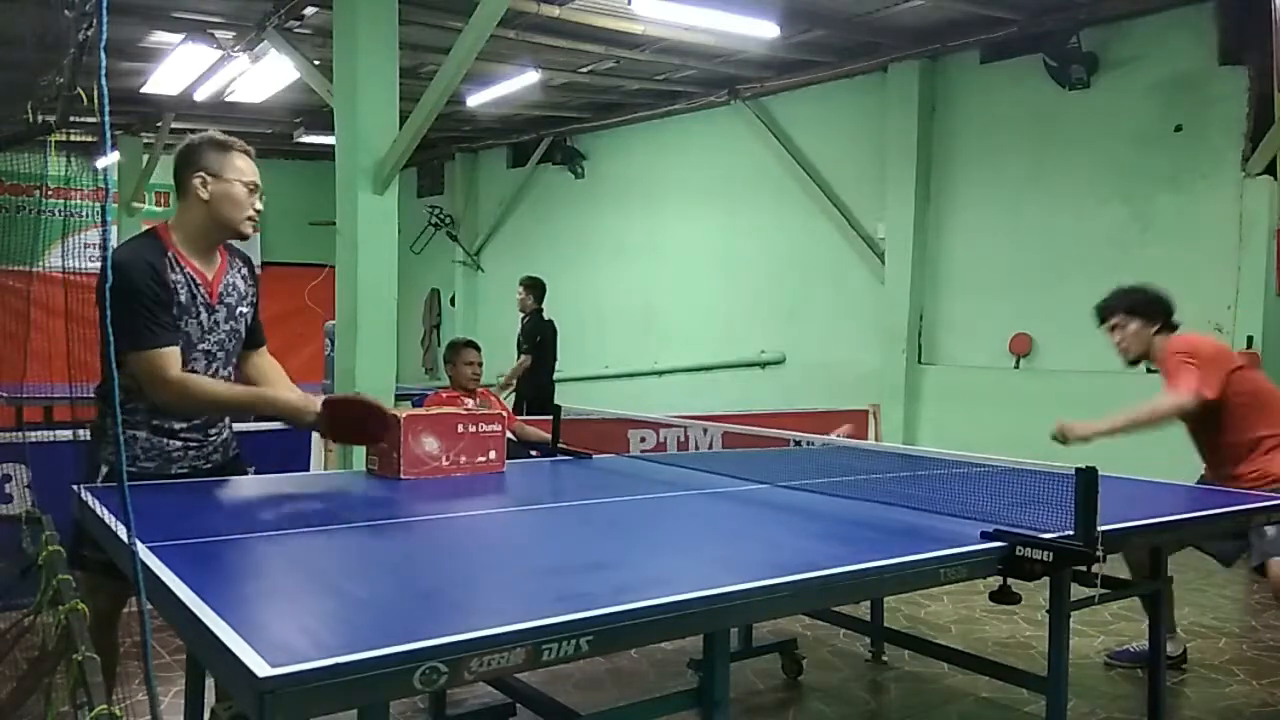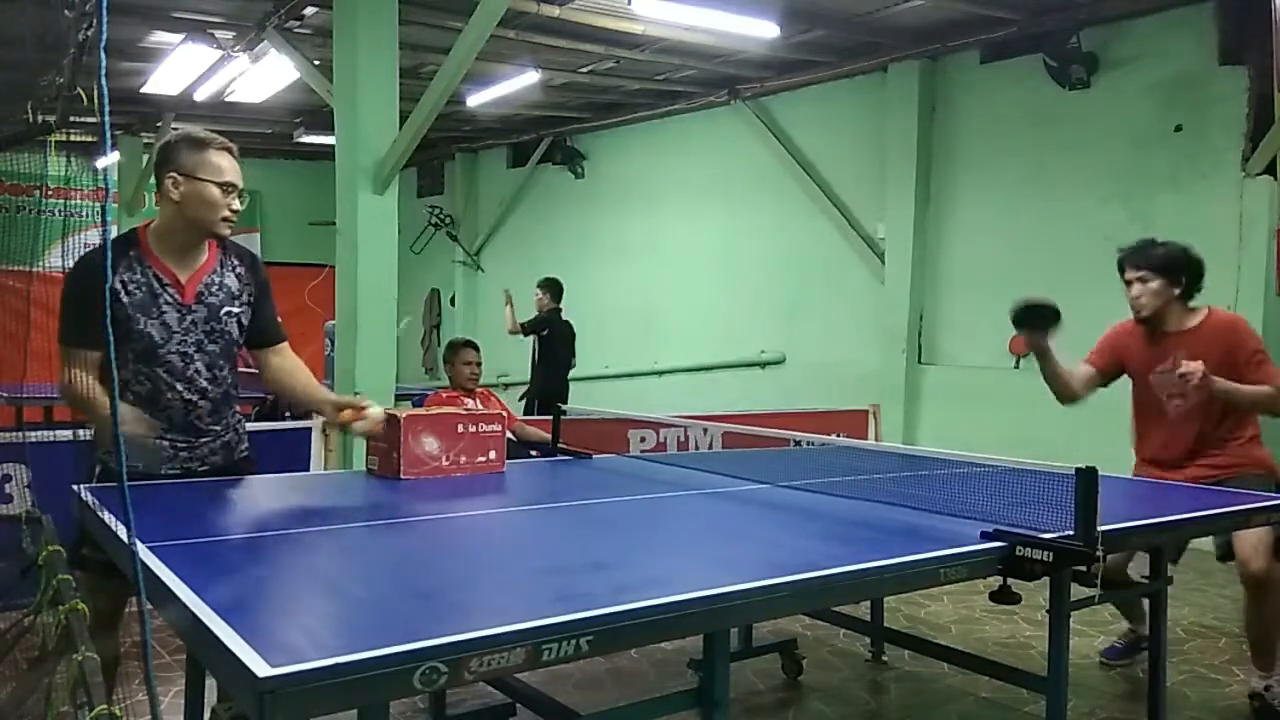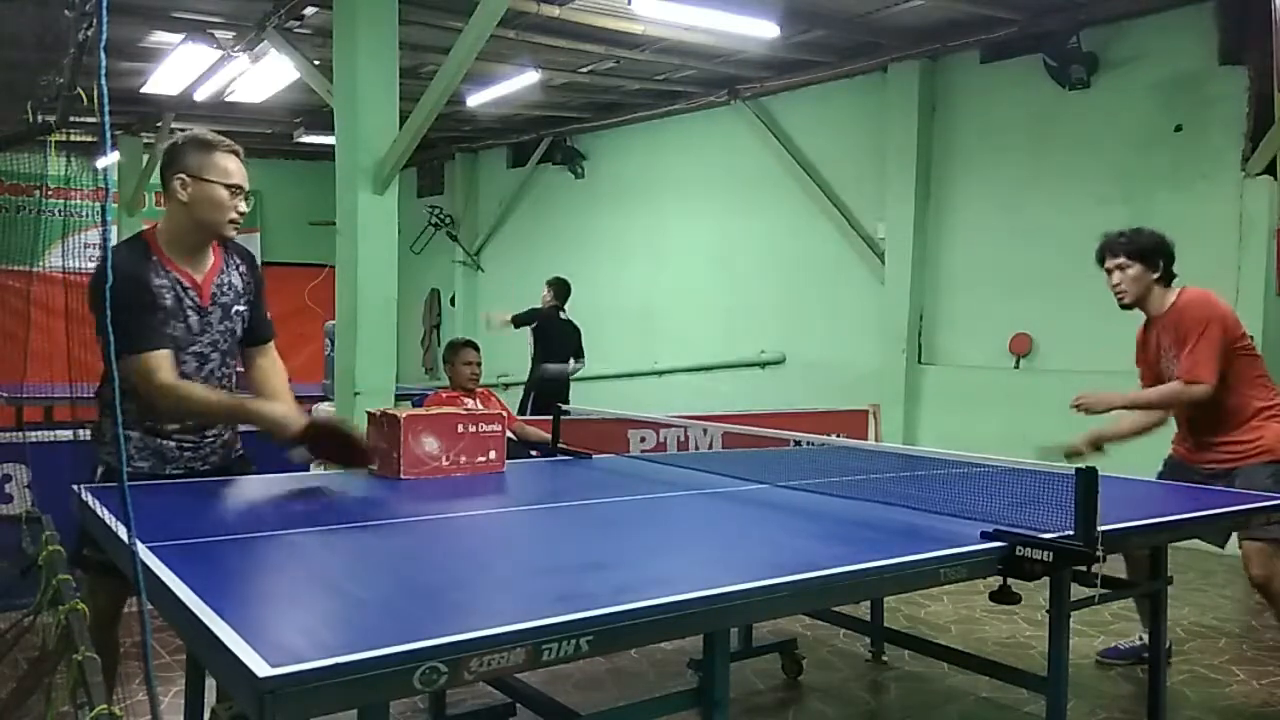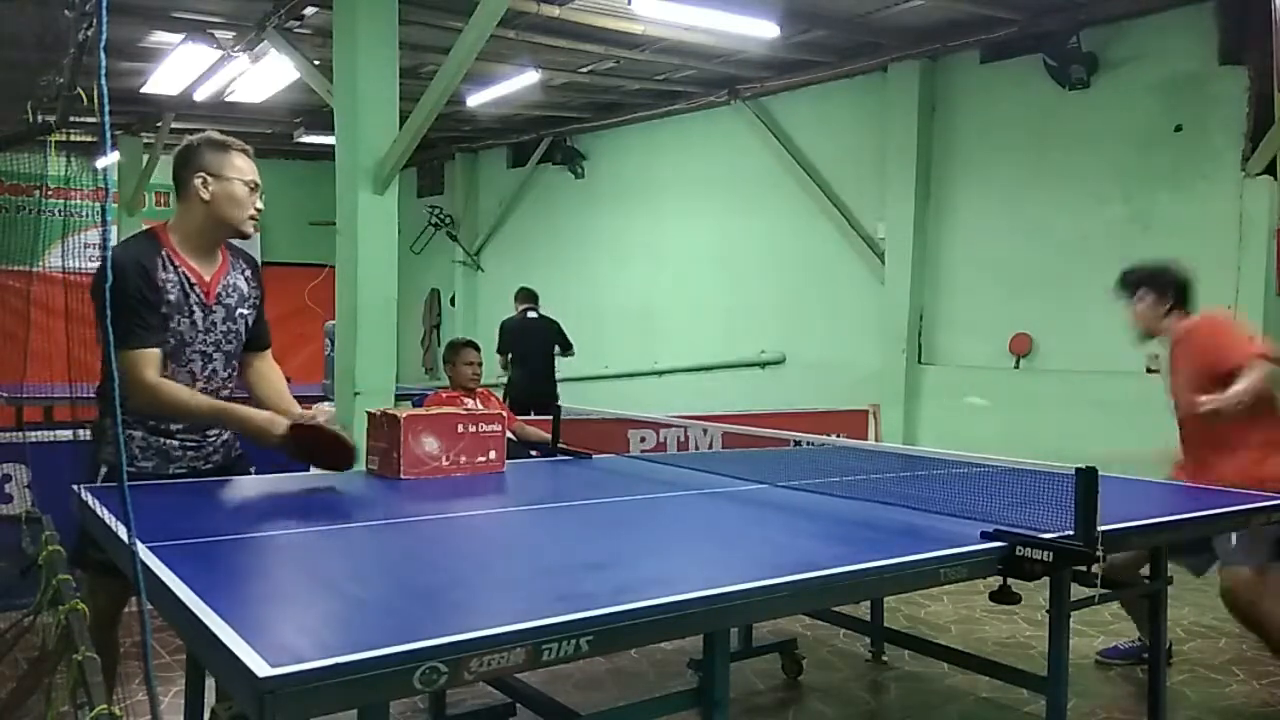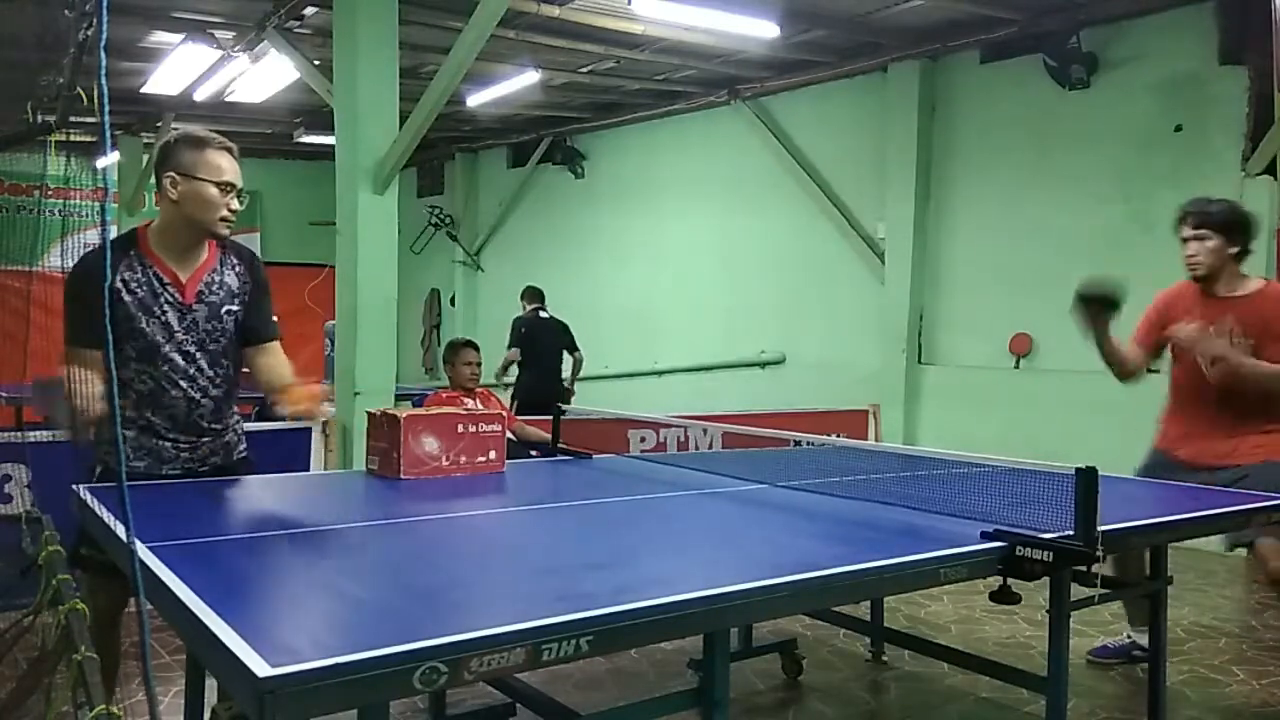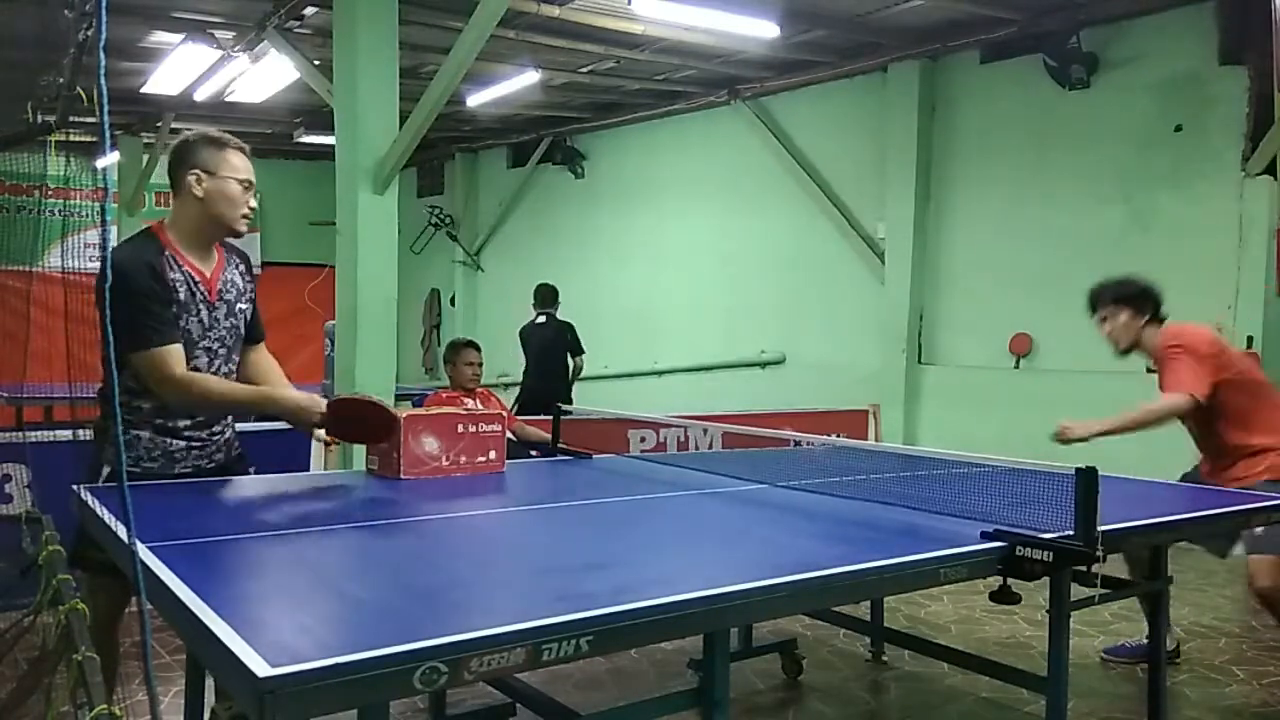
dt=0.5s
person 1, frame 1
left shoulder: (242, 269)
right shoulder: (136, 266)
right elbow: (164, 383)
left wrist: (306, 406)
right wrist: (276, 404)
left hip: (217, 460)
right hip: (136, 466)
right knee: (102, 605)
person 1, frame 2
left shoulder: (243, 268)
right shoulder: (101, 270)
left elbow: (274, 356)
right elbow: (80, 372)
left wrist: (329, 403)
right wrist: (114, 416)
left hip: (222, 464)
right hip: (132, 470)
right knee: (103, 606)
person 1, frame 3
left shoulder: (243, 266)
right shoulder: (124, 273)
left elbow: (262, 355)
right elbow: (158, 386)
left wrist: (287, 414)
right wrist: (259, 414)
left hip: (220, 463)
right hip: (136, 467)
right knee: (102, 605)
person 1, frame 4
left shoulder: (246, 272)
right shoulder: (130, 267)
left elbow: (257, 361)
right elbow: (141, 384)
left wrist: (294, 417)
right wrist: (245, 419)
left hip: (222, 463)
right hip: (138, 468)
right knee: (103, 605)
person 1, frame 5
left shoulder: (244, 267)
right shoulder: (102, 270)
left elbow: (263, 353)
right elbow: (86, 368)
left wrist: (290, 389)
right wrist: (87, 398)
left hip: (223, 463)
right hip: (135, 469)
right knee: (104, 606)
person 1, frame 6
left shoulder: (238, 266)
right shoulder: (134, 266)
right elbow: (170, 382)
left wrist: (304, 406)
right wrist: (279, 402)
left hip: (219, 460)
right hip: (139, 466)
right knee: (104, 605)
person 2, frame 1
left shoulder: (1185, 350)
right shoulder: (1180, 362)
left elbow: (1179, 404)
left wrist: (1095, 429)
right hip: (1226, 480)
right knee: (1140, 548)
right ankle: (1169, 646)
person 2, frame 2
left shoulder: (1229, 329)
right shoulder: (1125, 338)
right elbow: (1070, 390)
left wrist: (1212, 382)
right wrist: (1043, 353)
left hip: (1235, 470)
right hip: (1159, 475)
right knee: (1106, 562)
right ankle: (1141, 629)
person 2, frame 3
left shoulder: (1200, 309)
right shoulder: (1147, 335)
left elbow: (1198, 390)
right elbow: (1156, 411)
left wrist: (1115, 400)
right wrist: (1099, 436)
right hip: (1196, 454)
right ankle: (1151, 638)
person 2, frame 4
left shoulder: (1209, 331)
right shoulder: (1178, 346)
left wrist: (1227, 398)
right hip: (1196, 486)
left knee: (1239, 588)
right knee: (1114, 561)
right ankle: (1151, 641)
person 2, frame 5
right shoulder: (1174, 301)
right elbow: (1128, 370)
left wrist: (1220, 351)
right wrist: (1100, 333)
right hip: (1180, 452)
right ankle: (1140, 637)
person 2, frame 6
left shoulder: (1188, 342)
right shoulder: (1166, 356)
left elbow: (1179, 403)
left wrist: (1096, 427)
right hip: (1220, 469)
right ankle: (1161, 639)
